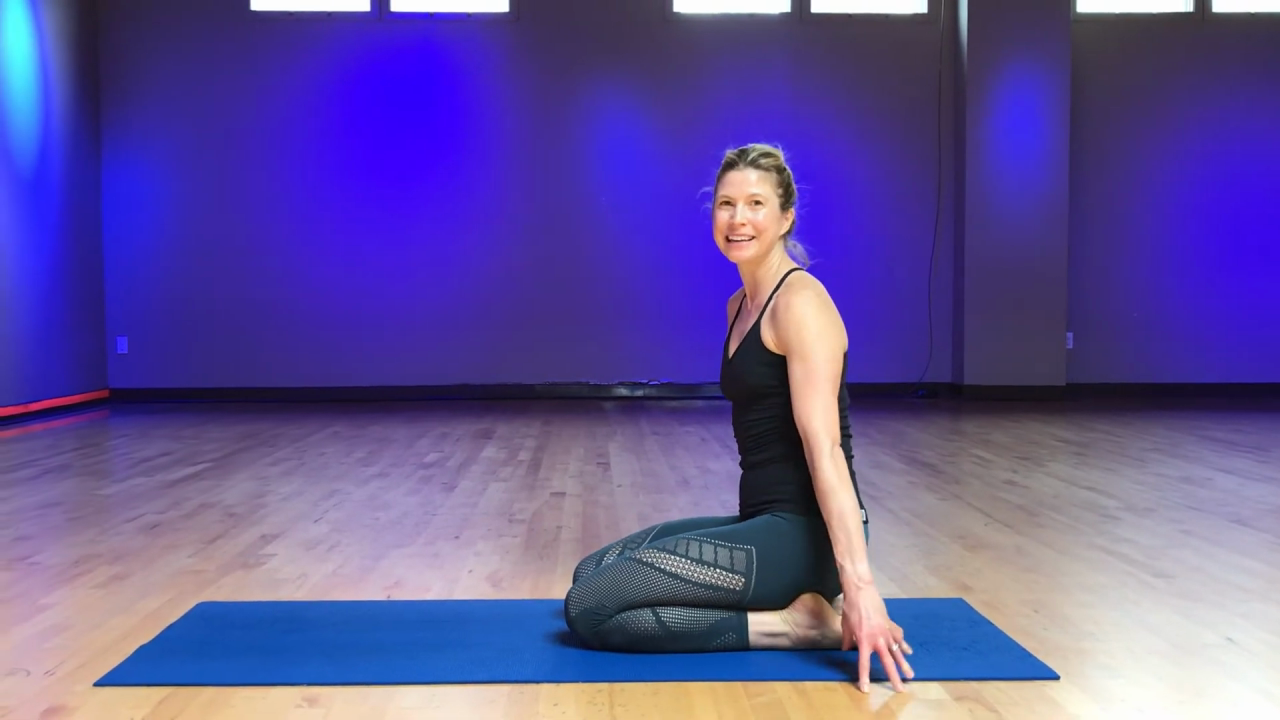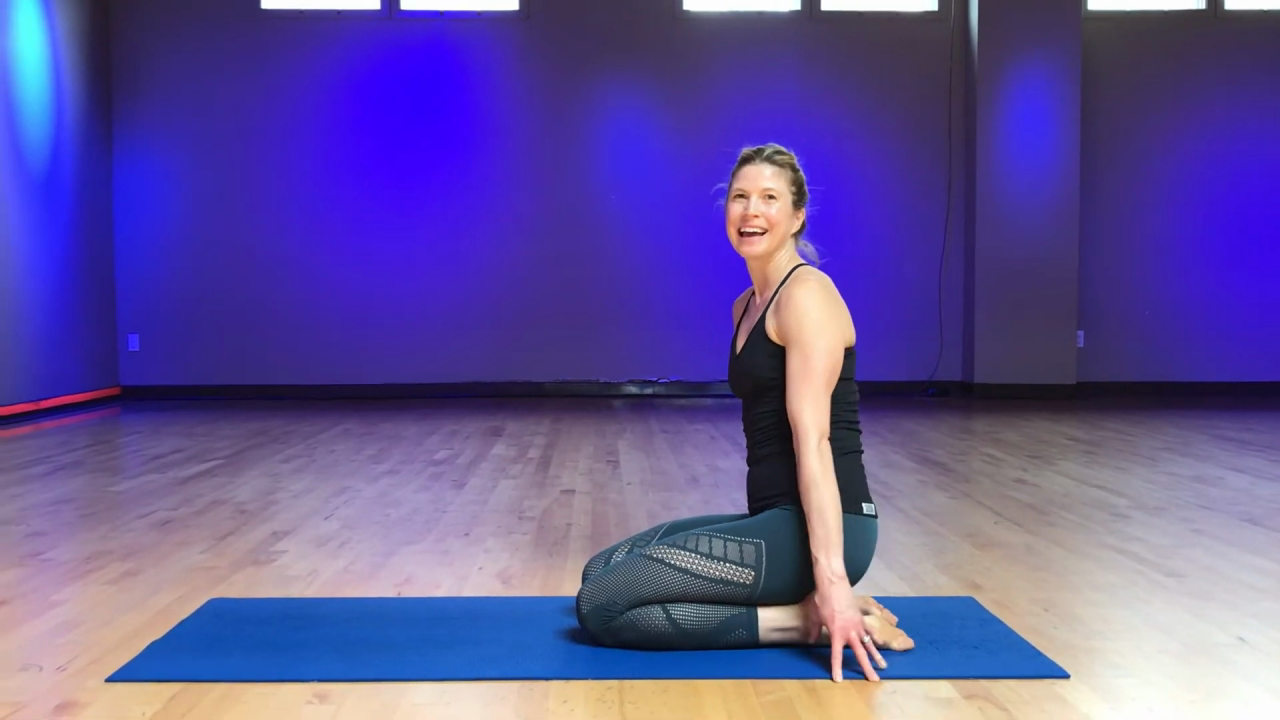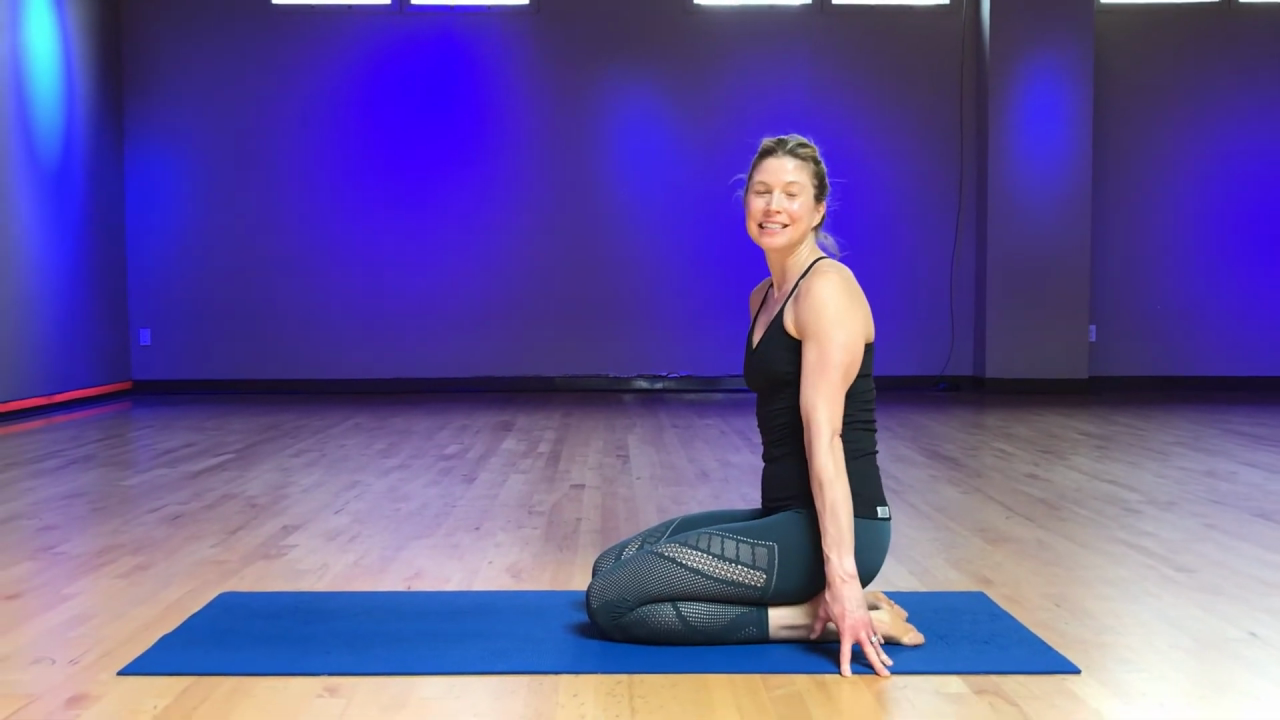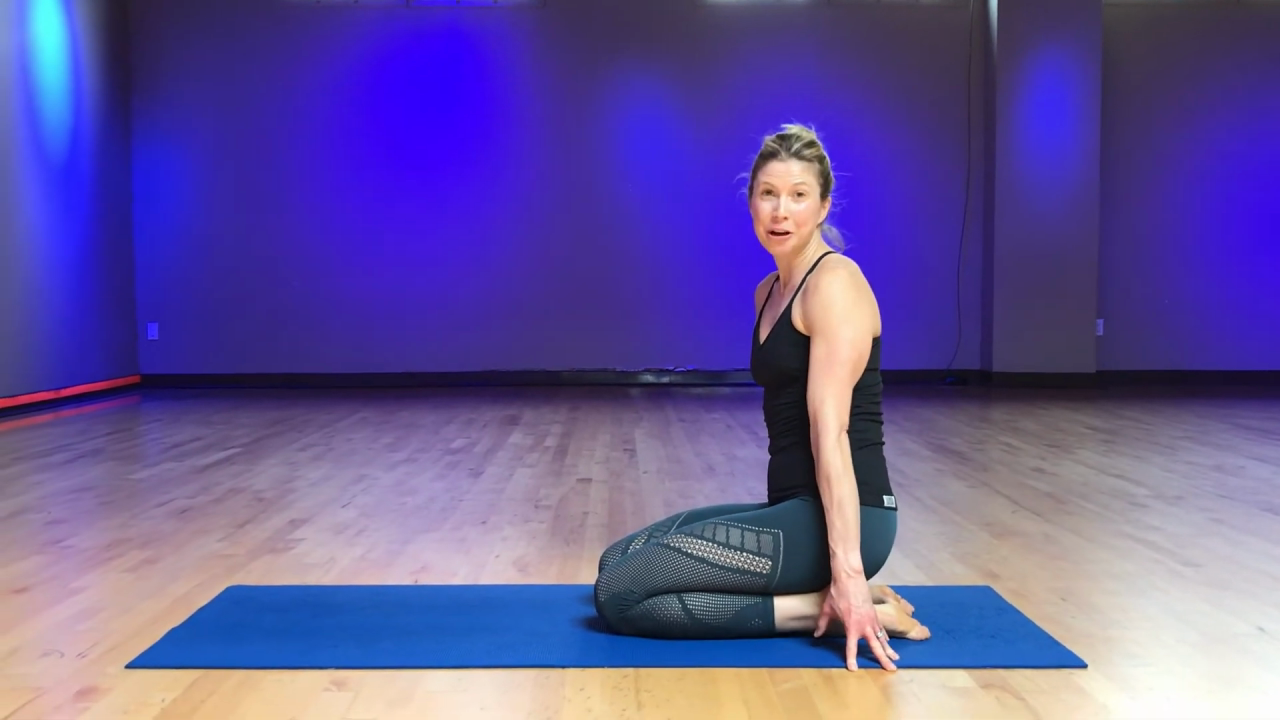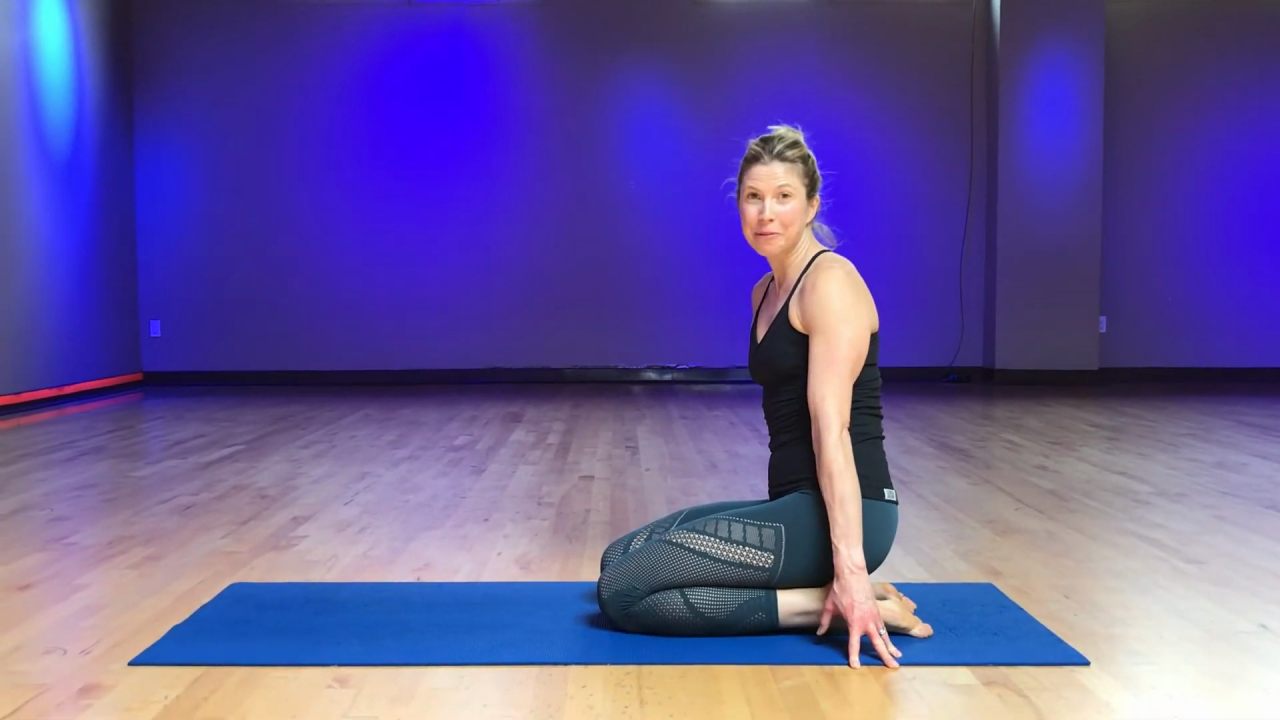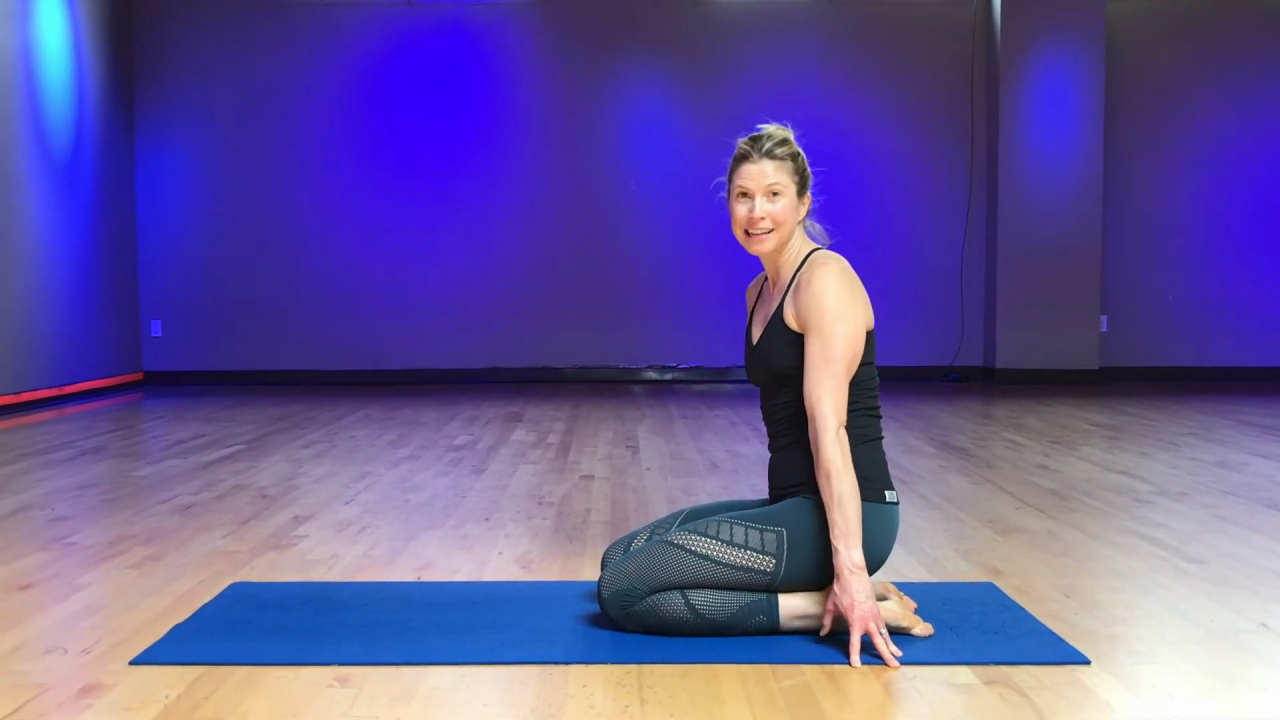
dt=0.3s
person 1, frame 1
left shoulder: (800, 301)
right shoulder: (740, 304)
left elbow: (824, 446)
left wrist: (857, 584)
left hip: (802, 533)
right hip: (765, 523)
left knee: (590, 606)
right knee: (591, 574)
left ankle: (797, 622)
right ankle: (788, 607)
person 1, frame 2
left shoulder: (806, 293)
right shoulder: (746, 303)
left elbow: (813, 439)
left wrist: (830, 577)
left hip: (815, 527)
right hip: (777, 518)
left knee: (600, 604)
right knee: (600, 572)
left ankle: (805, 619)
right ankle: (802, 606)
person 1, frame 3
left shoulder: (827, 286)
right shoulder: (763, 295)
left elbow: (825, 437)
left wrist: (841, 575)
left hip: (832, 526)
right hip: (790, 515)
left knee: (610, 599)
right knee: (611, 567)
left ankle: (819, 615)
right ankle: (816, 603)
person 1, frame 4
left shoulder: (834, 283)
right shoulder: (769, 291)
left elbow: (831, 432)
left wrist: (847, 570)
left hip: (836, 518)
right hip: (797, 510)
left knee: (619, 593)
right knee: (617, 562)
left ankle: (825, 606)
right ankle: (830, 596)
person 1, frame 5
left shoulder: (830, 281)
right shoulder: (766, 291)
left elbow: (832, 429)
left wrist: (849, 566)
left hip: (836, 513)
right hip: (799, 505)
left knee: (622, 589)
right knee: (620, 558)
left ankle: (839, 601)
right ankle: (822, 592)
person 1, frame 6
left shoulder: (824, 279)
right shoulder: (760, 290)
left elbow: (829, 428)
left wrist: (848, 566)
left hip: (841, 513)
right hip: (796, 505)
left knee: (623, 589)
right knee: (620, 558)
left ankle: (833, 603)
right ankle: (824, 591)
